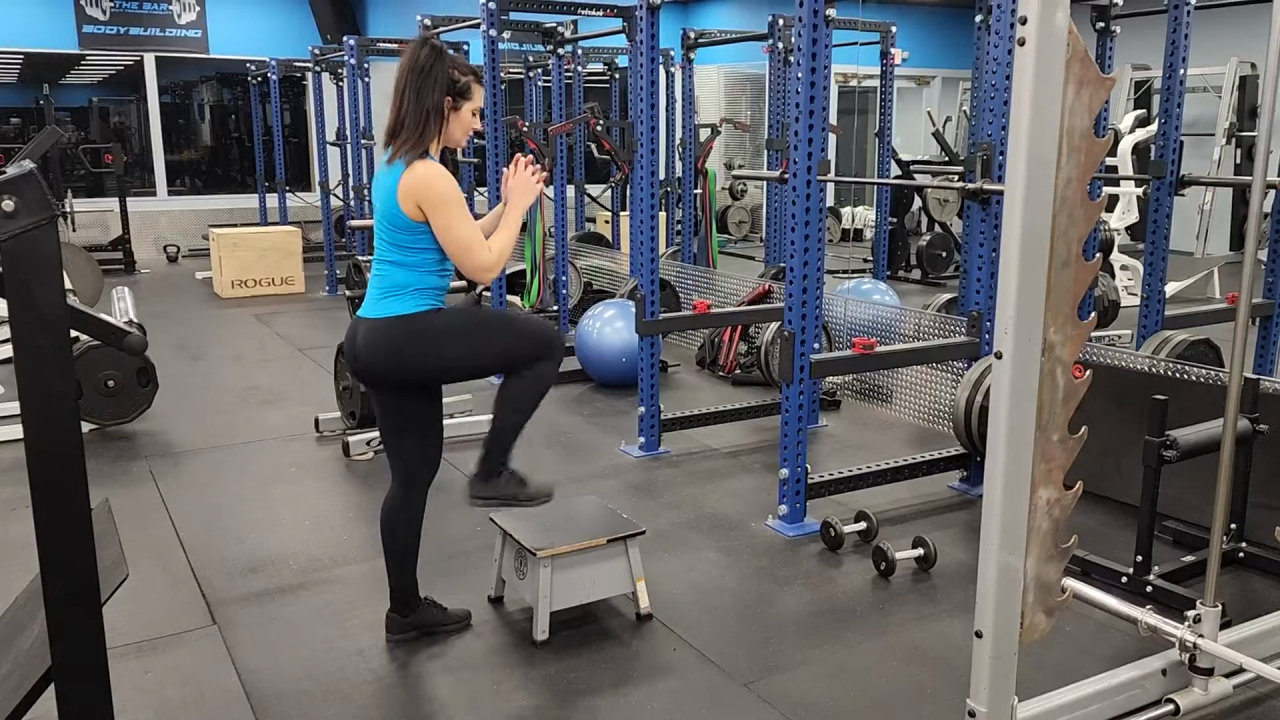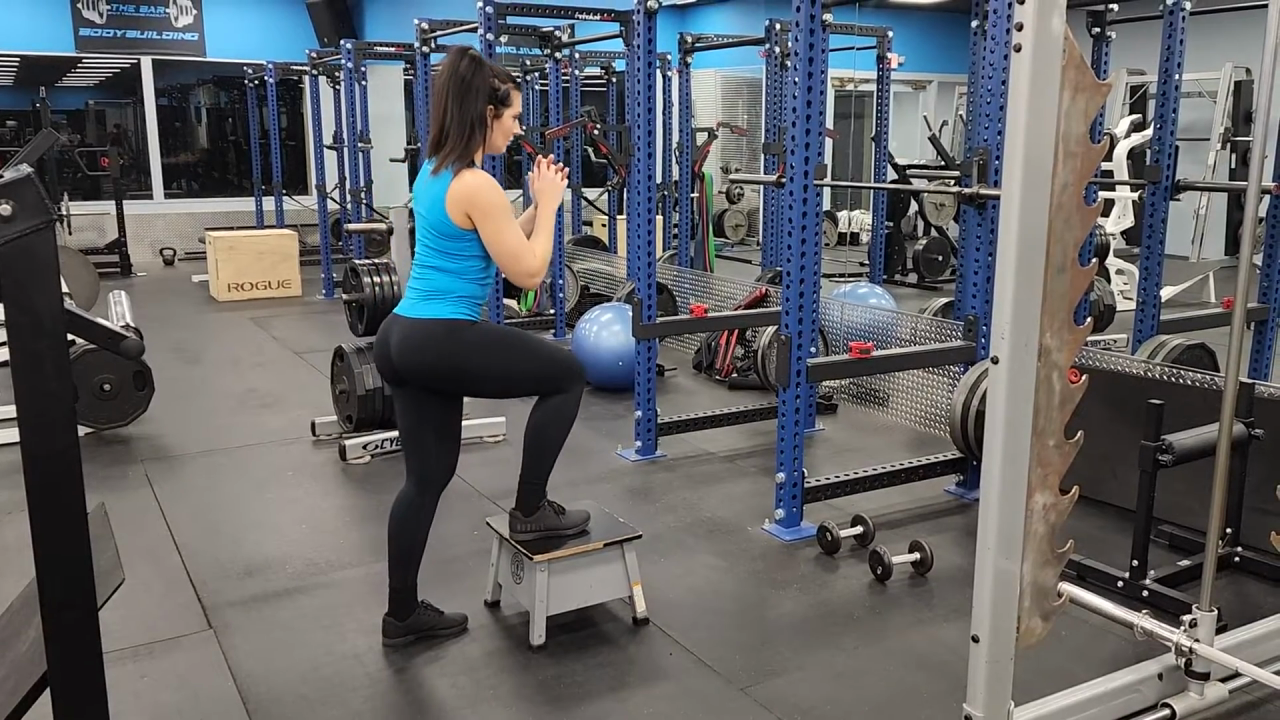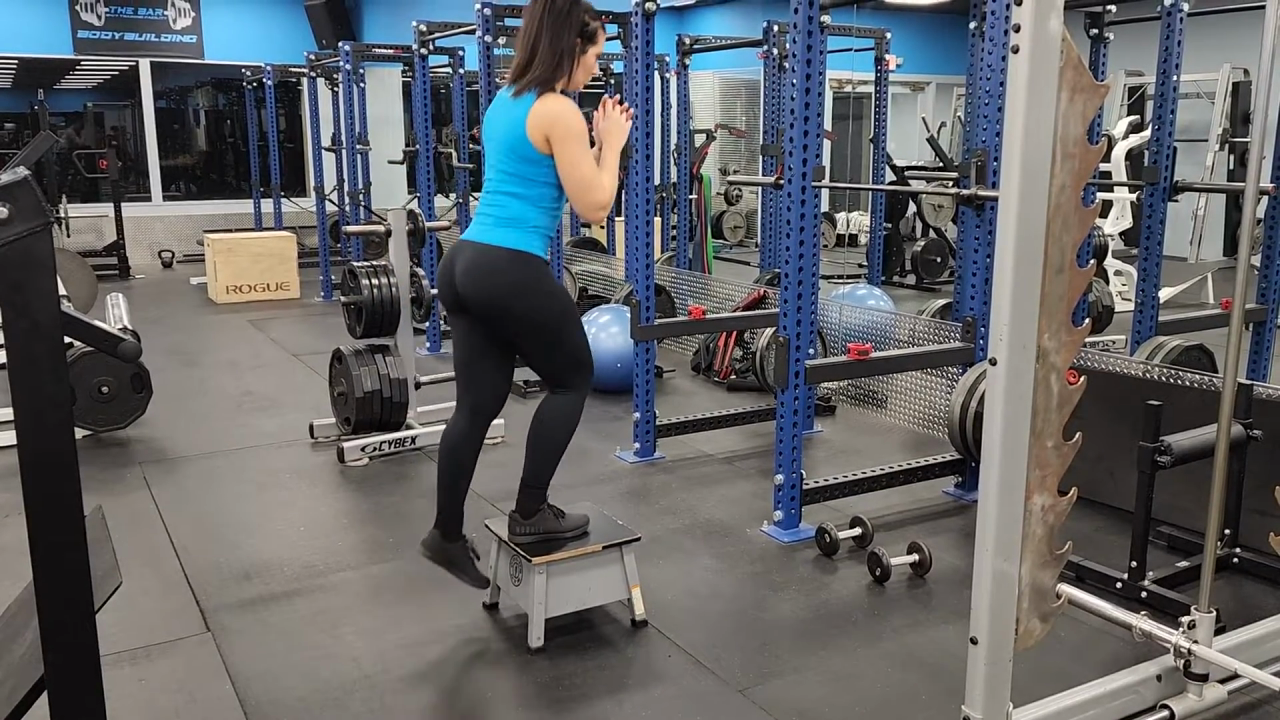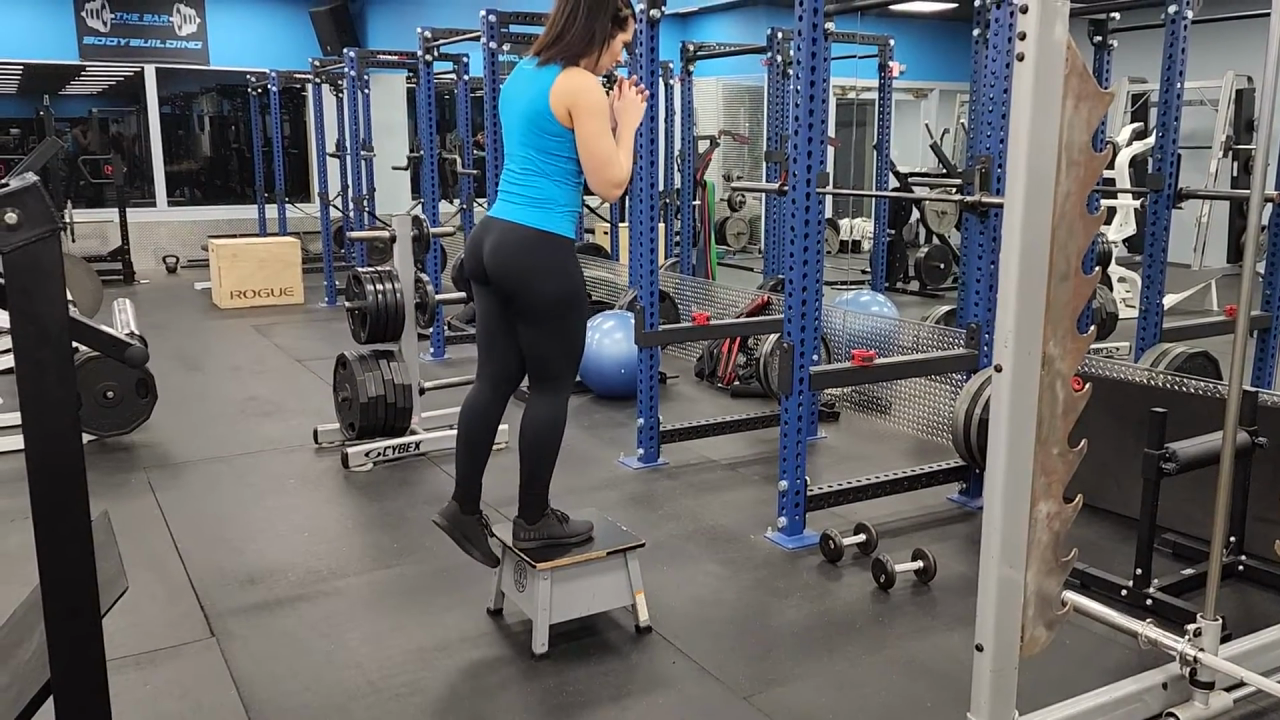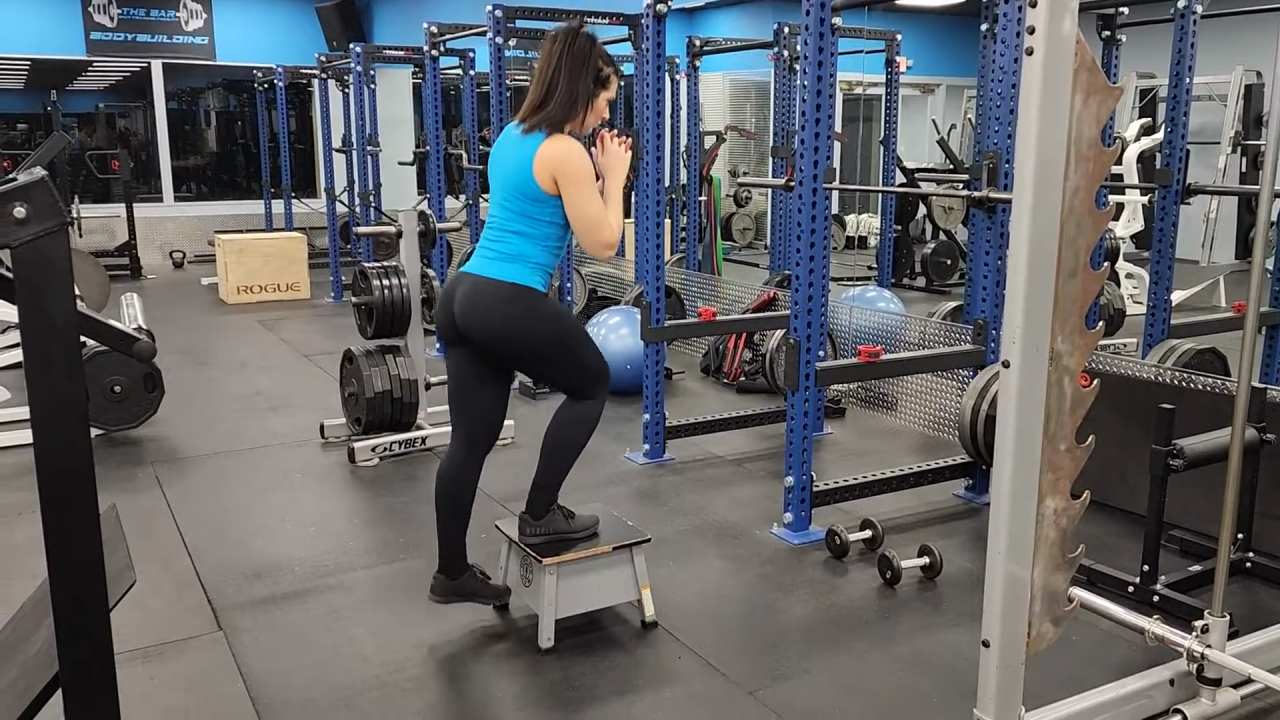
dt=0.7s
person 1, frame 1
left shoulder: (395, 164)
right shoulder: (428, 177)
left elbow: (451, 245)
right elbow: (482, 267)
left wrist: (506, 204)
right wrist: (519, 207)
left hip: (372, 337)
right hip: (407, 336)
left knee: (412, 473)
right knee: (544, 343)
left ankle: (406, 610)
right ankle: (492, 474)
person 1, frame 2
left shoulder: (433, 172)
right shoulder: (476, 186)
right elbow: (528, 272)
left wrist: (534, 205)
right wrist: (548, 206)
left hip: (403, 339)
right hip: (443, 342)
left knee: (426, 478)
right knee: (567, 375)
left ankle: (402, 613)
right ankle: (530, 509)
person 1, frame 3
left shoulder: (505, 101)
right shoulder: (558, 111)
right elbow: (593, 207)
left wrist: (594, 144)
right wrist: (611, 145)
left hip: (464, 265)
right hip: (513, 273)
left knee: (476, 406)
right knee: (572, 381)
left ankle: (447, 534)
right ankle: (530, 516)
person 1, frame 4
left shoulder: (521, 75)
right shoulder: (580, 86)
right elbow: (608, 184)
left wrist: (607, 120)
right wrist: (627, 124)
left hip: (491, 239)
right hip: (539, 251)
left knee: (494, 379)
right knee: (551, 387)
left ankle: (464, 508)
right ankle: (533, 520)
person 1, frame 5
left shoulder: (512, 137)
right shoulder: (564, 151)
right elbow: (601, 245)
left wrist: (597, 174)
right wrist: (614, 178)
left hip: (461, 299)
right hip: (510, 306)
left knee: (470, 441)
right knee: (590, 387)
left ankle: (451, 573)
right ankle: (540, 515)
